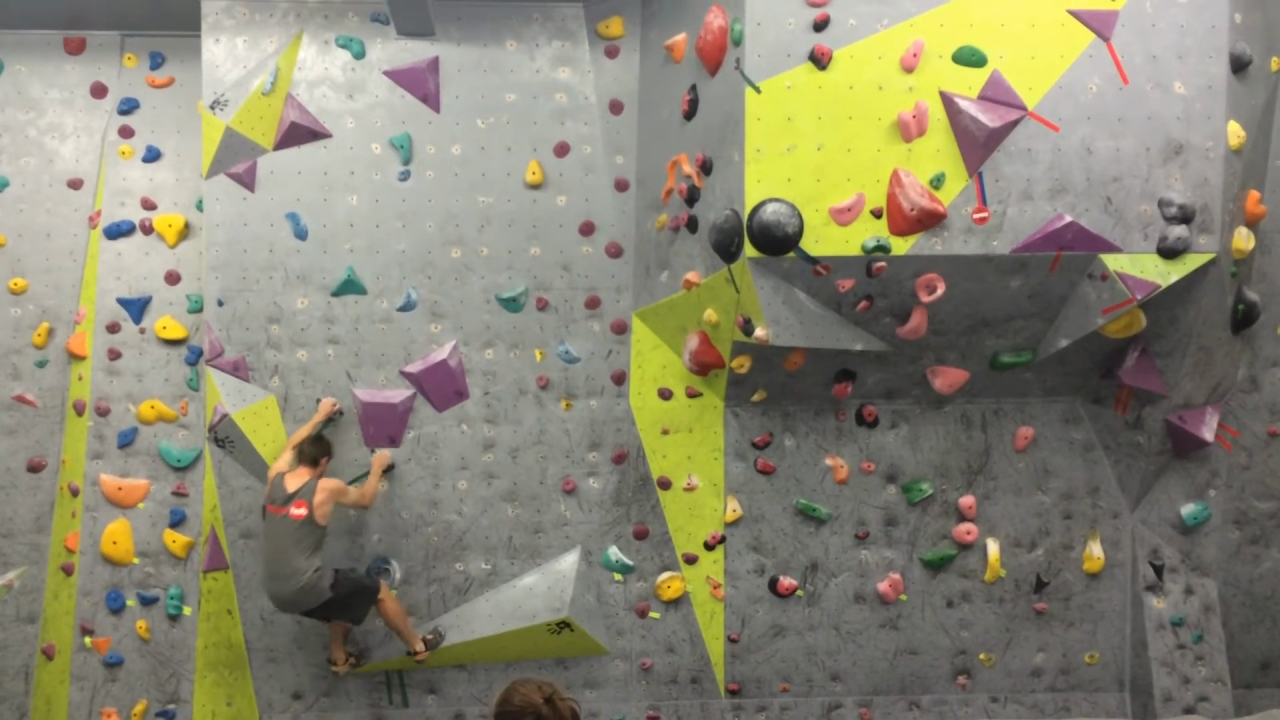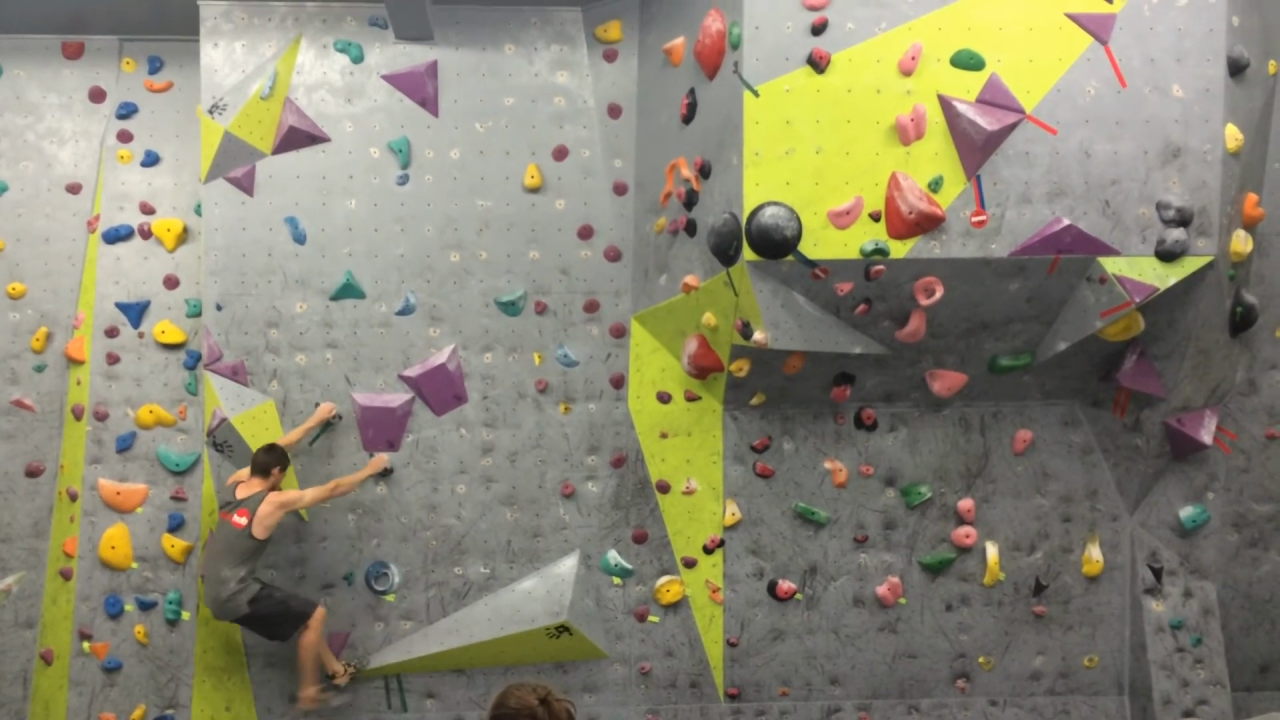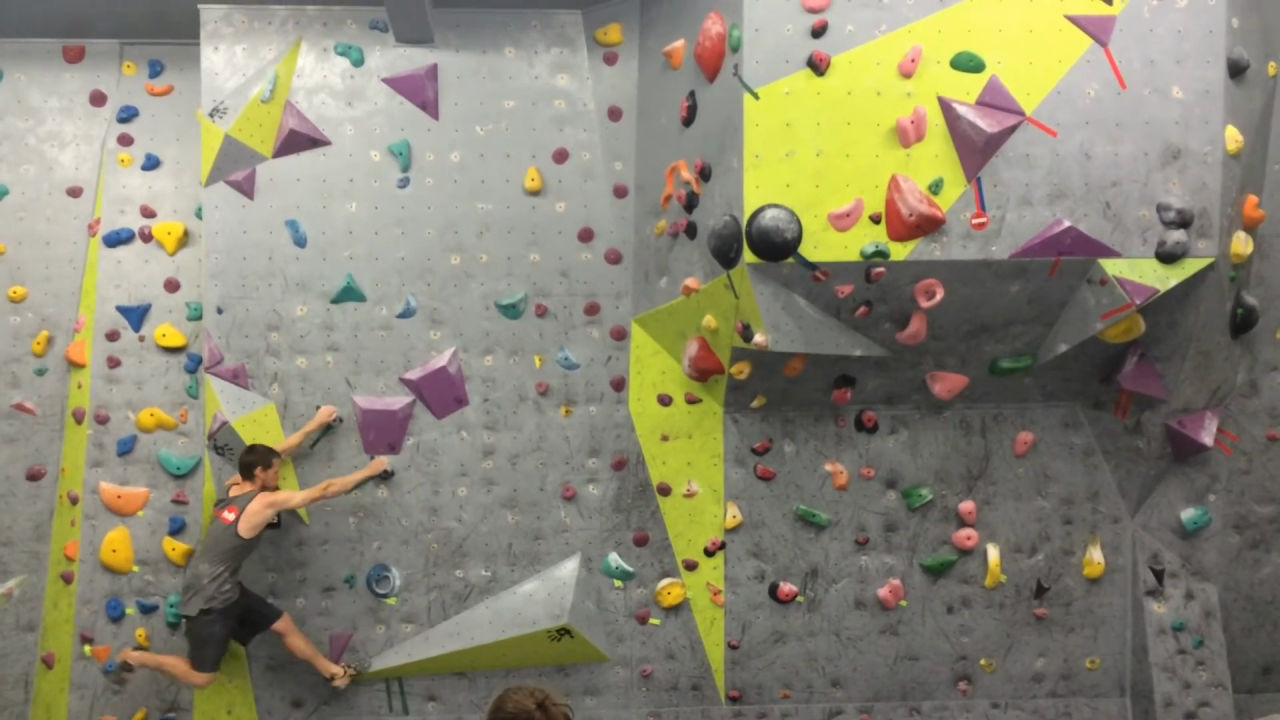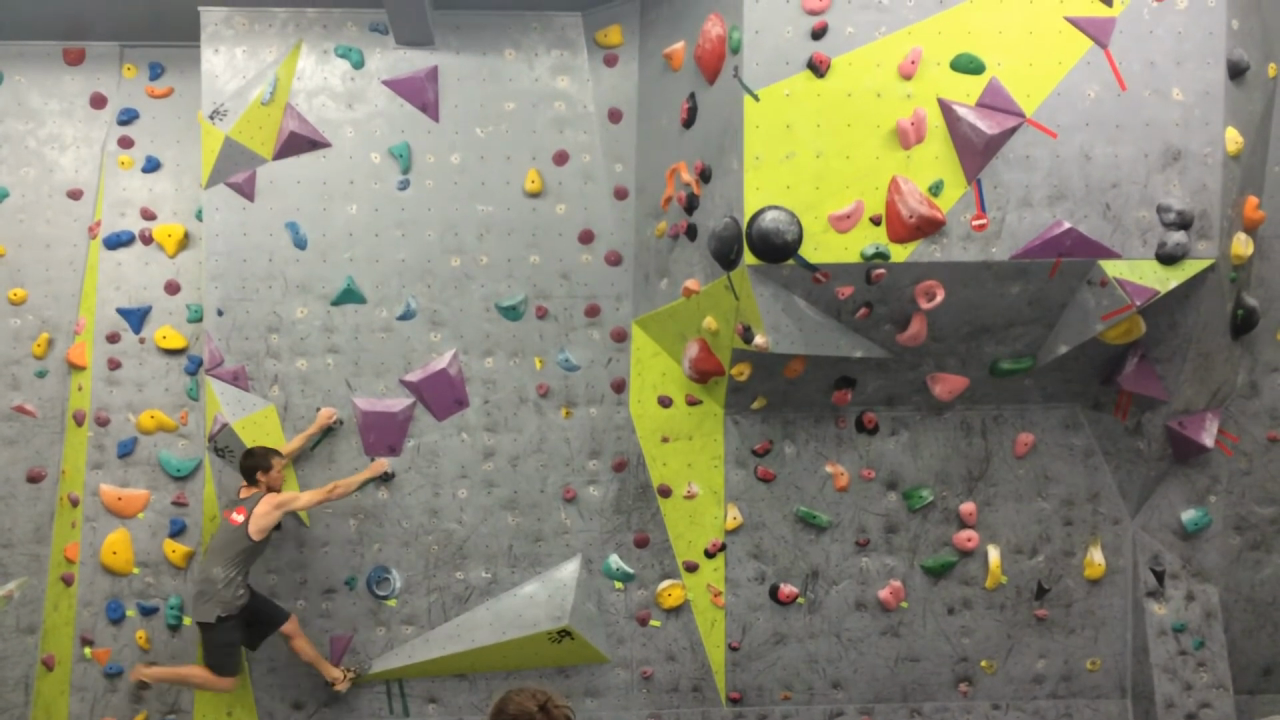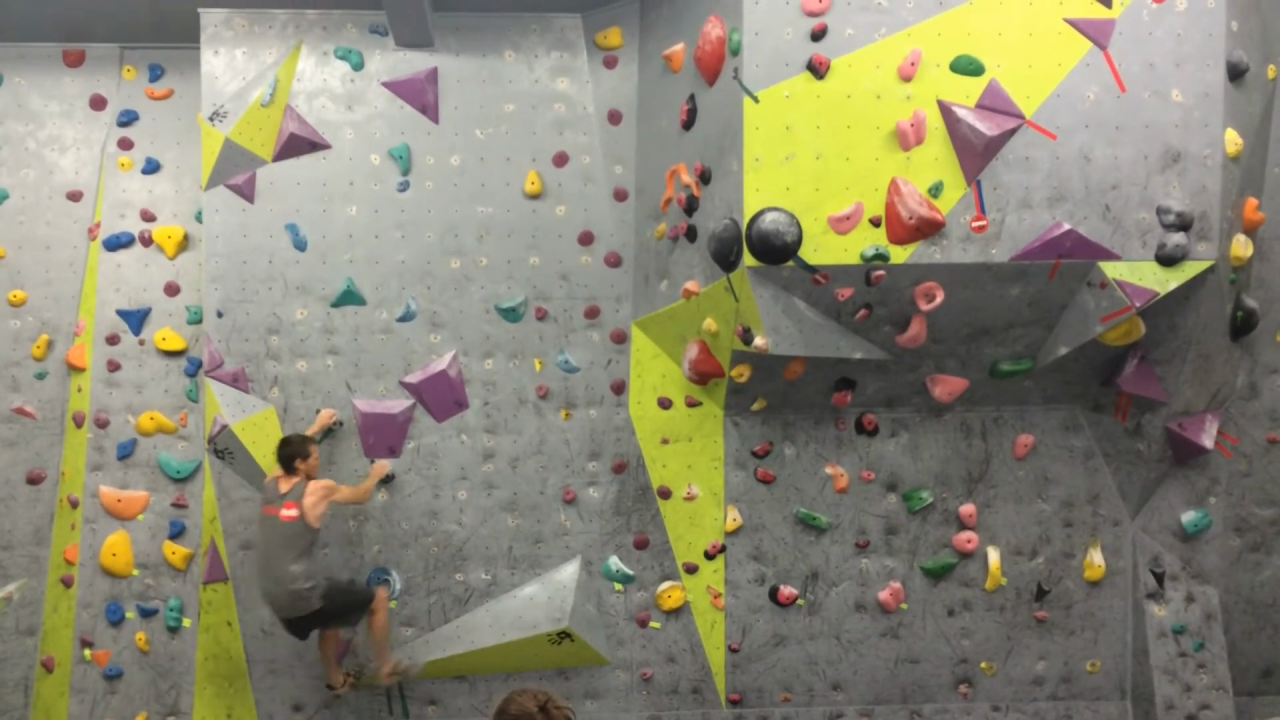
dt=0.3s
person 1, frame 1
left shoulder: (275, 474)
right shoulder: (326, 489)
left elbow: (291, 447)
right elbow: (364, 500)
left wrist: (320, 417)
right wrist: (377, 469)
left hip: (277, 592)
right hip: (308, 588)
left knee: (341, 596)
right knee: (380, 591)
left ankle: (338, 659)
right ankle: (417, 646)
person 1, frame 2
left shoulder: (238, 481)
right shoulder: (276, 502)
left elbow: (274, 451)
right elbow: (331, 490)
left wrist: (313, 422)
right wrist: (370, 469)
left hip: (222, 589)
right hip: (235, 596)
left knee: (300, 612)
right knee: (315, 615)
left ankle: (336, 669)
right ankle: (309, 691)
person 1, frame 3
left shoulder: (235, 486)
right shoulder: (267, 501)
left elbow: (271, 454)
right elbow: (323, 491)
left wrist: (314, 426)
right wrist: (369, 471)
left hip: (227, 591)
right hip: (207, 597)
left knee: (284, 625)
right knee: (199, 676)
left ankle: (334, 671)
right ankle: (134, 657)
person 1, frame 4
left shoulder: (246, 491)
right shoulder: (271, 503)
left elbow: (280, 455)
right elbow: (329, 493)
left wrist: (316, 428)
right wrist: (371, 472)
left hip: (234, 593)
right hip: (218, 603)
left knee: (290, 627)
right knee: (223, 681)
left ankle: (337, 676)
right ankle: (147, 673)
person 1, frame 5
left shoulder: (272, 482)
right shoulder: (319, 490)
left elbow: (299, 449)
right elbow: (360, 496)
left wrist: (317, 426)
right wrist: (377, 473)
left hip: (275, 593)
right hip: (302, 593)
left knee: (332, 620)
right knee: (379, 598)
left ankle: (336, 680)
right ankle: (385, 667)
